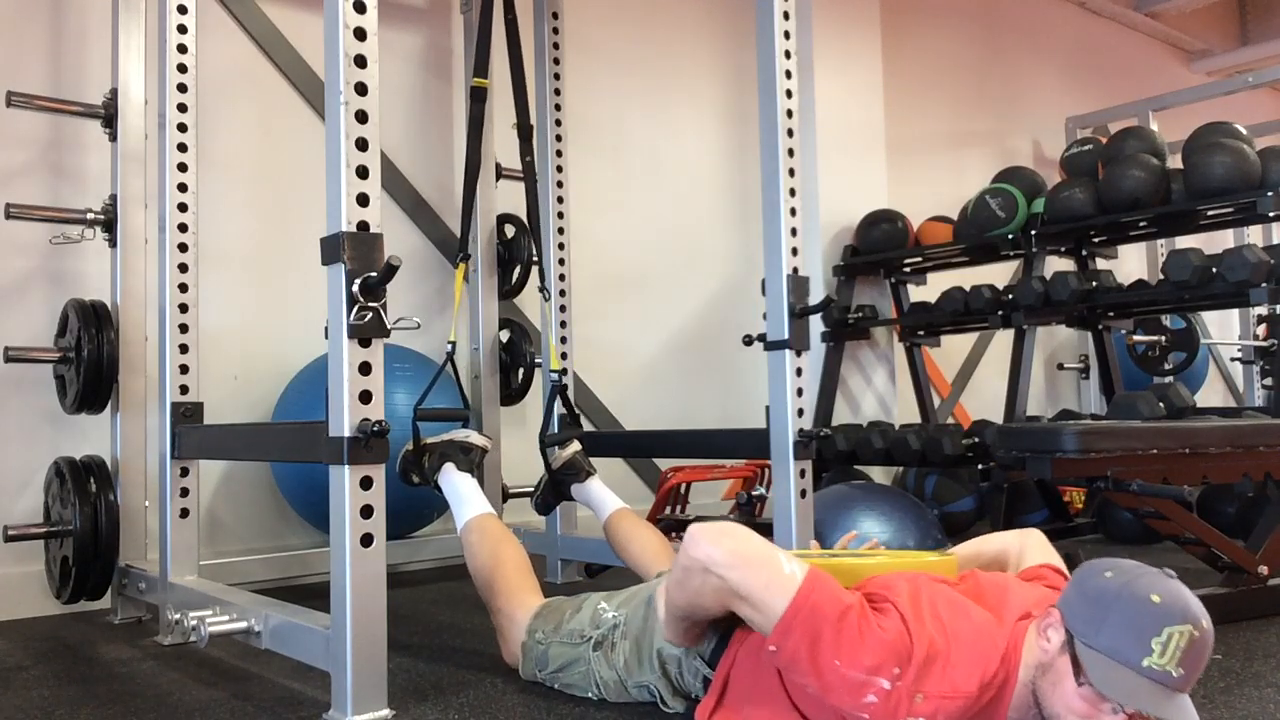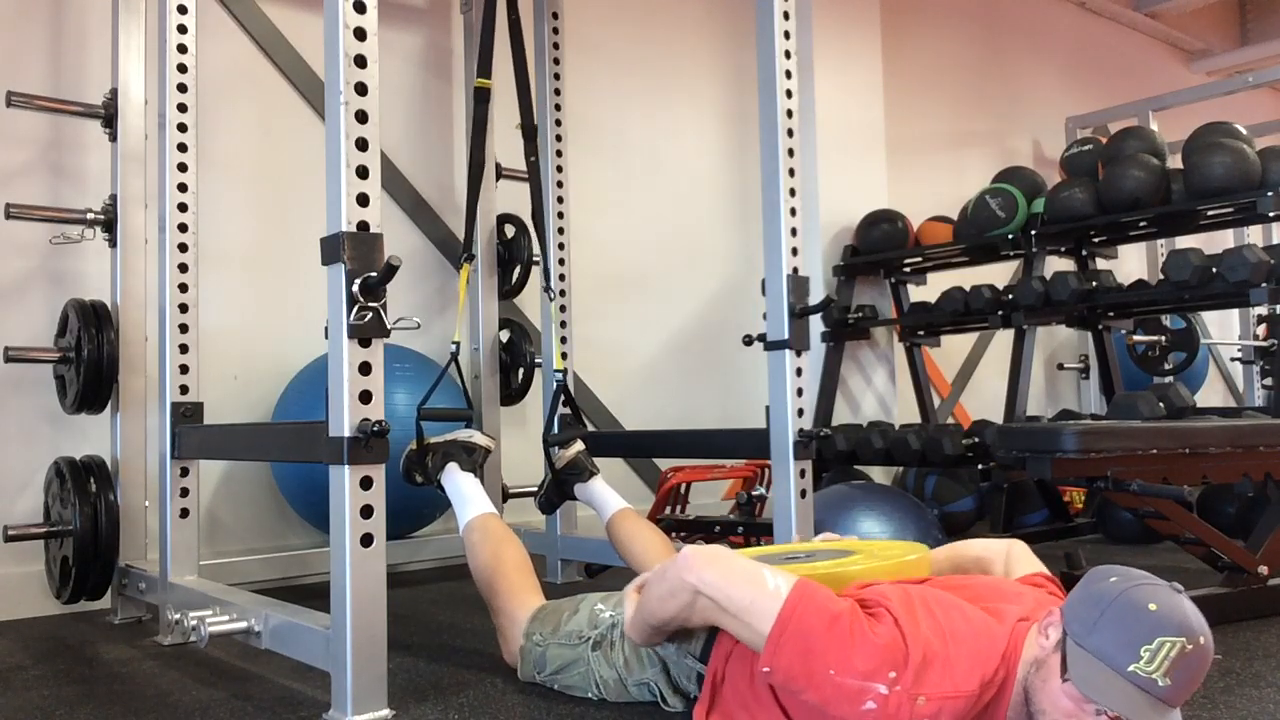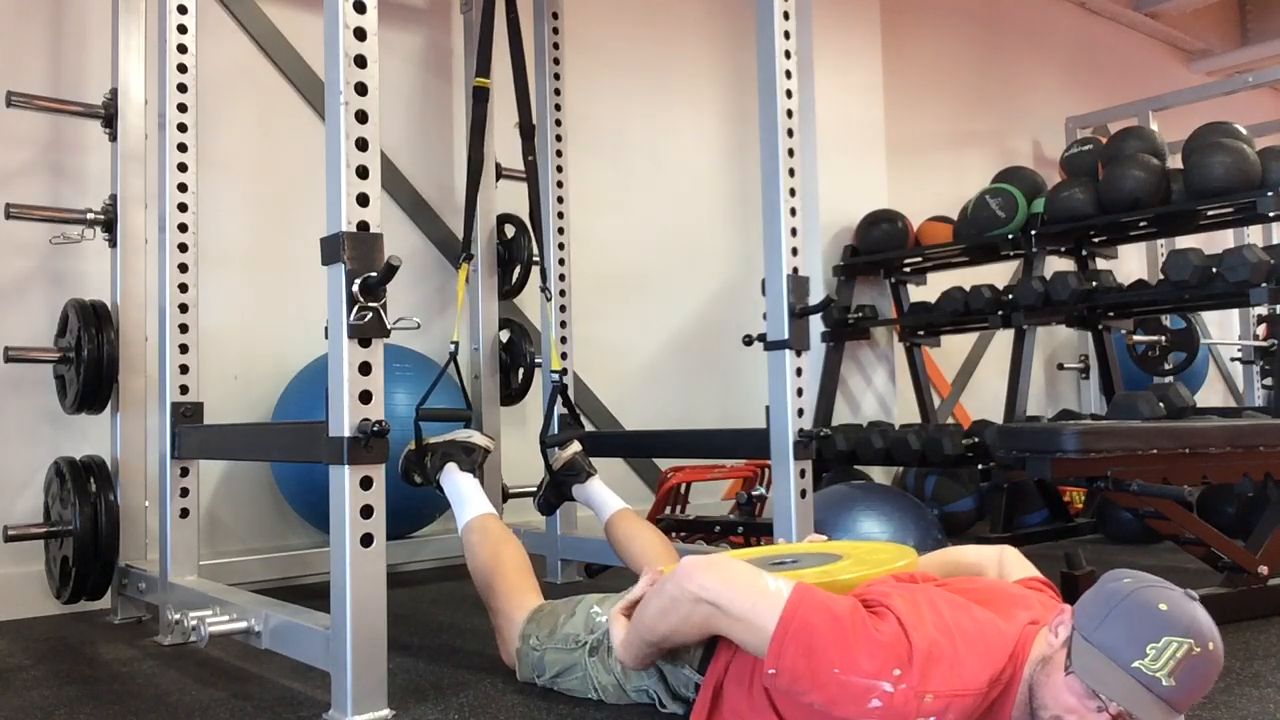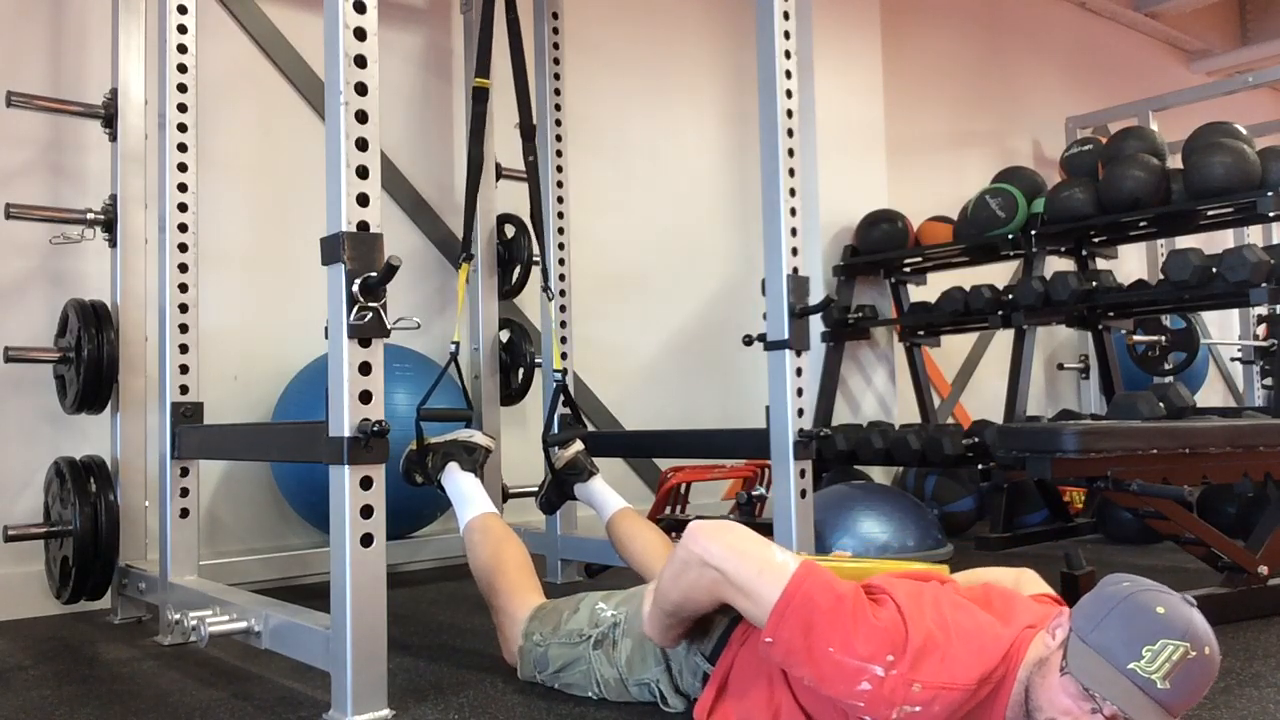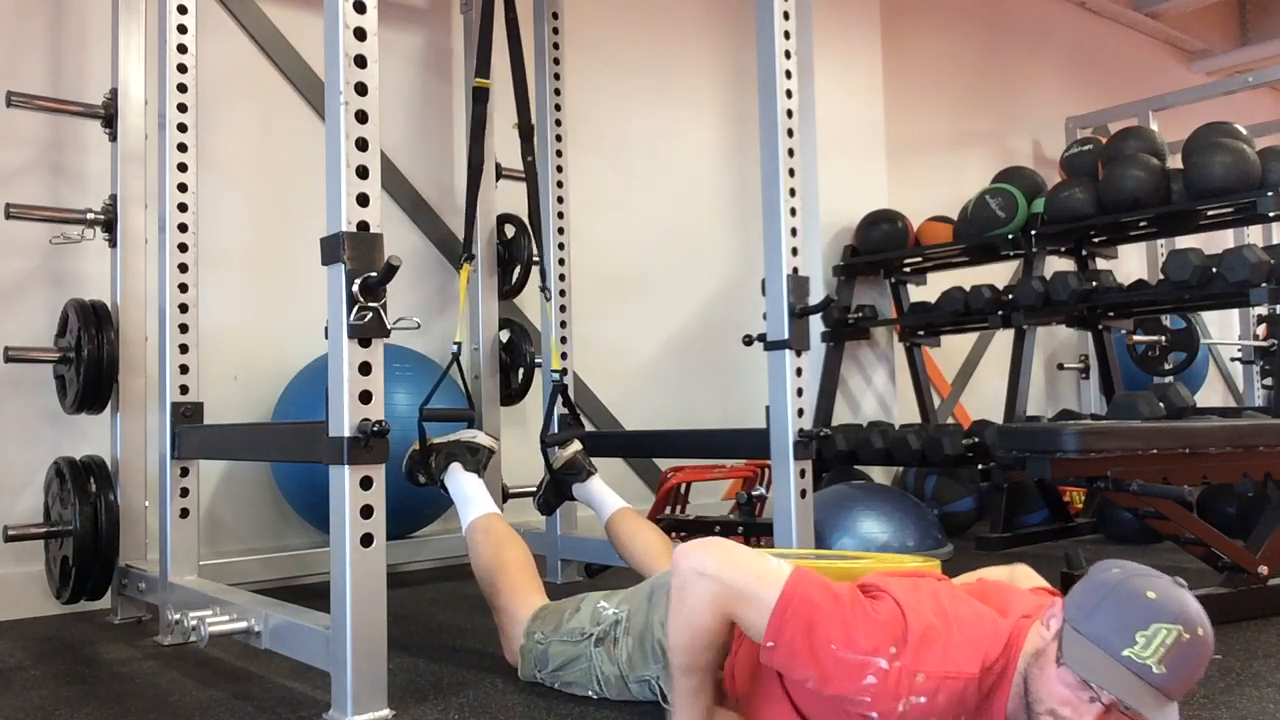
dt=0.5s
person 1, frame 1
left shoulder: (1056, 613)
left elbow: (1028, 542)
right elbow: (715, 550)
right wrist: (679, 625)
left hip: (768, 612)
right hip: (707, 652)
left knee: (666, 571)
right knee: (528, 638)
left ankle: (579, 477)
right ankle: (458, 474)
person 1, frame 2
left shoulder: (1046, 611)
left elbow: (1008, 549)
right elbow: (705, 575)
right wrist: (642, 619)
left hip: (770, 592)
right hip: (695, 648)
left knee: (667, 564)
right knee: (528, 638)
left ankle: (583, 475)
right ankle: (460, 474)
person 1, frame 3
left shoulder: (1045, 618)
left elbow: (1001, 558)
right elbow: (706, 585)
right wrist: (636, 644)
left hip: (786, 583)
left knee: (664, 571)
right knee: (527, 639)
left ankle: (579, 478)
right ankle: (458, 473)
person 1, frame 4
left shoulder: (1049, 627)
left elbow: (1025, 579)
right elbow: (713, 546)
right wrist: (661, 617)
left hip: (764, 615)
right hip: (698, 650)
left knee: (670, 574)
right knee: (527, 636)
left ankle: (583, 477)
right ankle: (460, 474)
person 1, frame 5
left shoulder: (1043, 619)
left elbow: (1018, 574)
right elbow: (706, 565)
left hip: (778, 601)
right hip: (708, 637)
left knee: (656, 562)
right knee: (529, 636)
left ankle: (580, 476)
right ankle: (463, 473)
